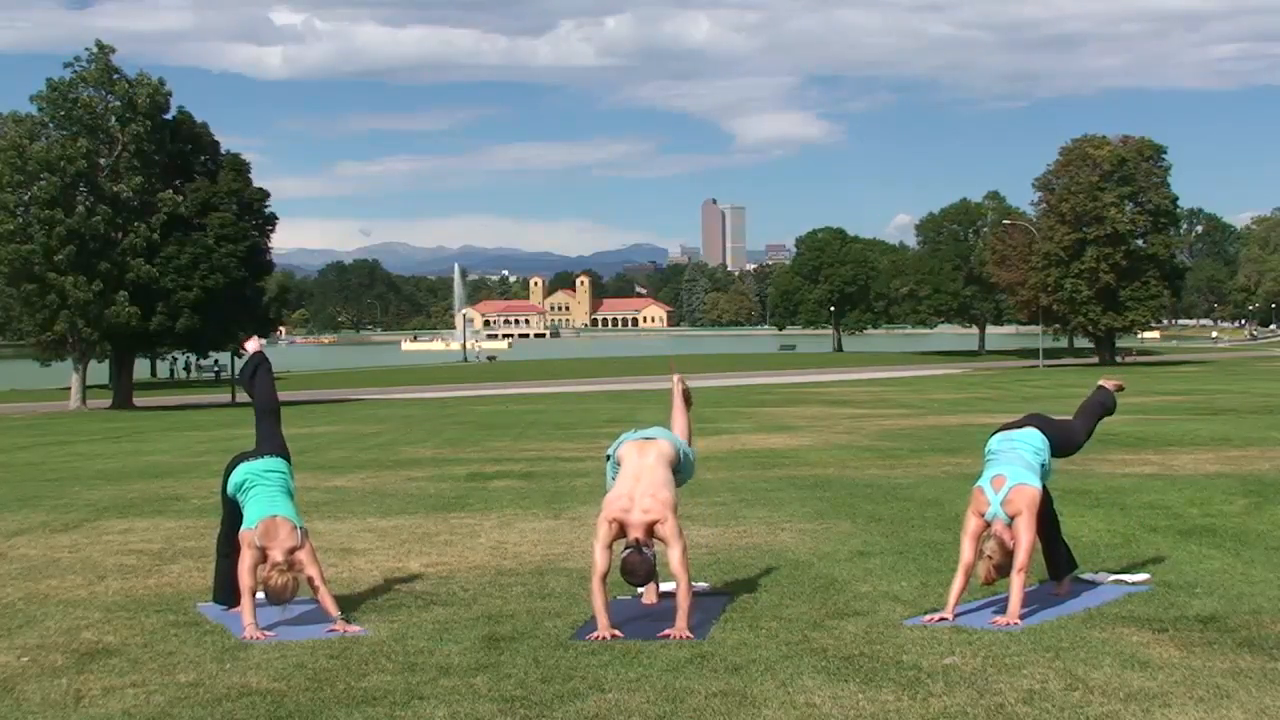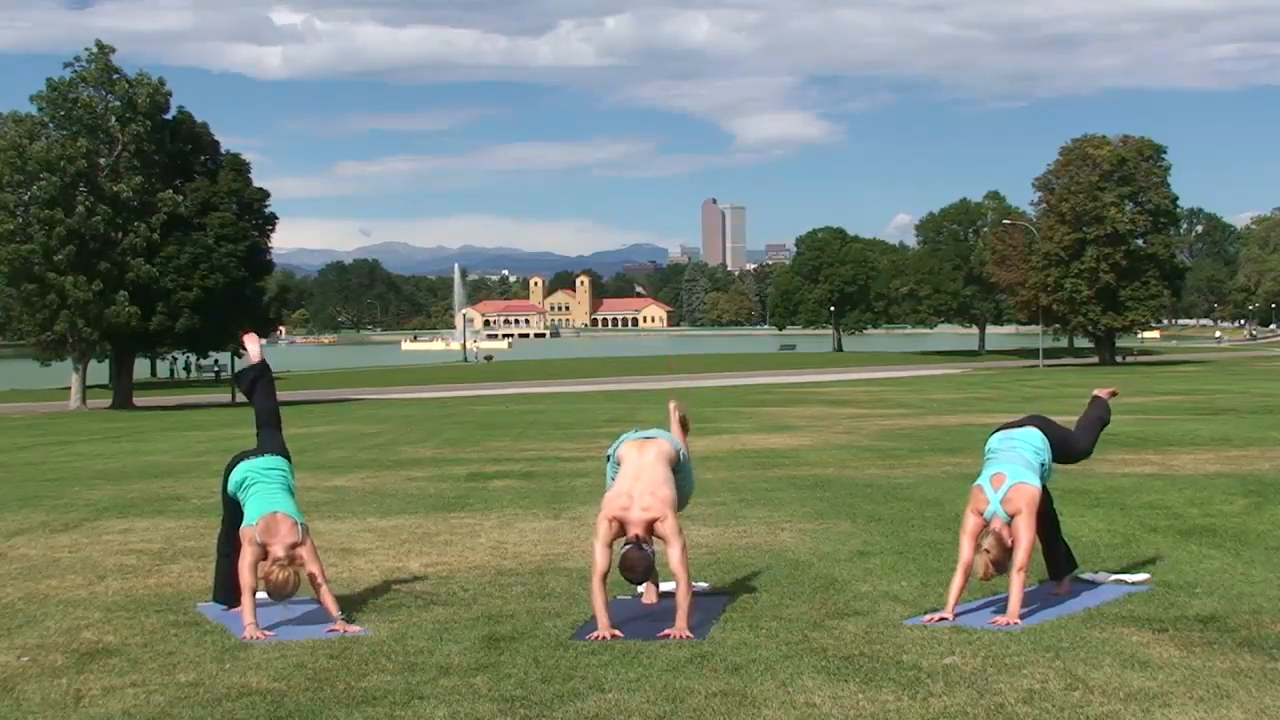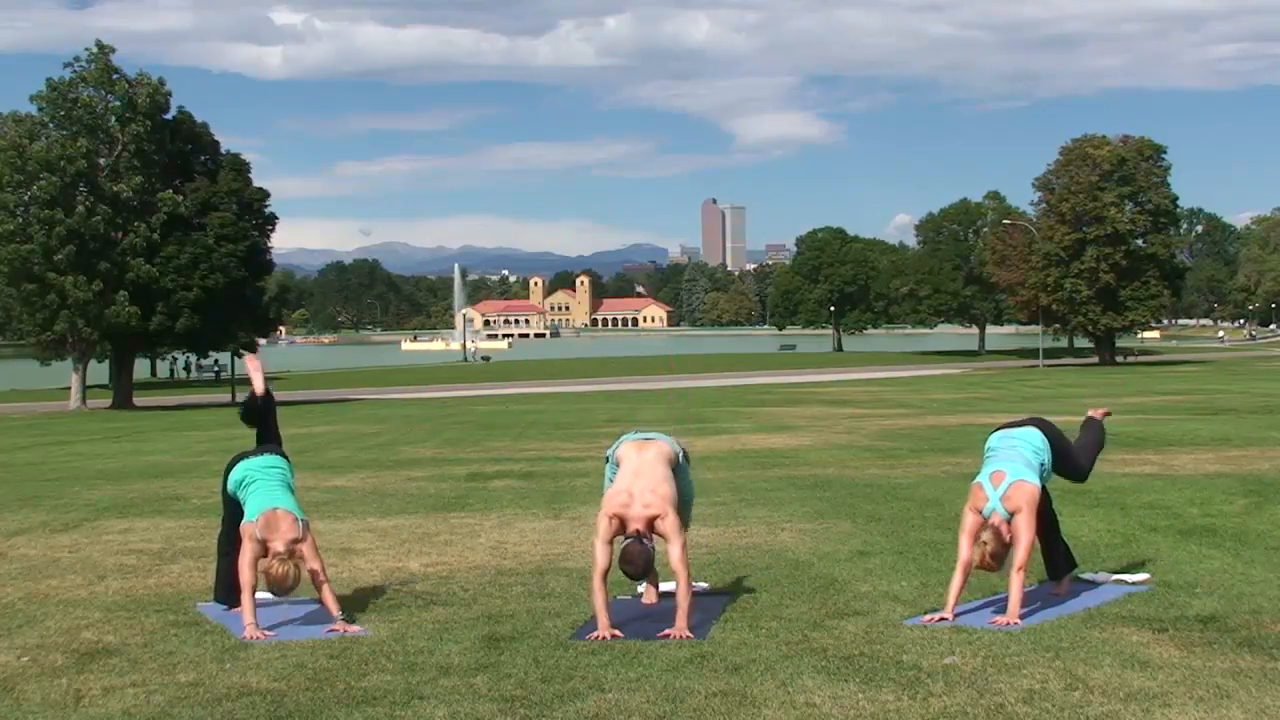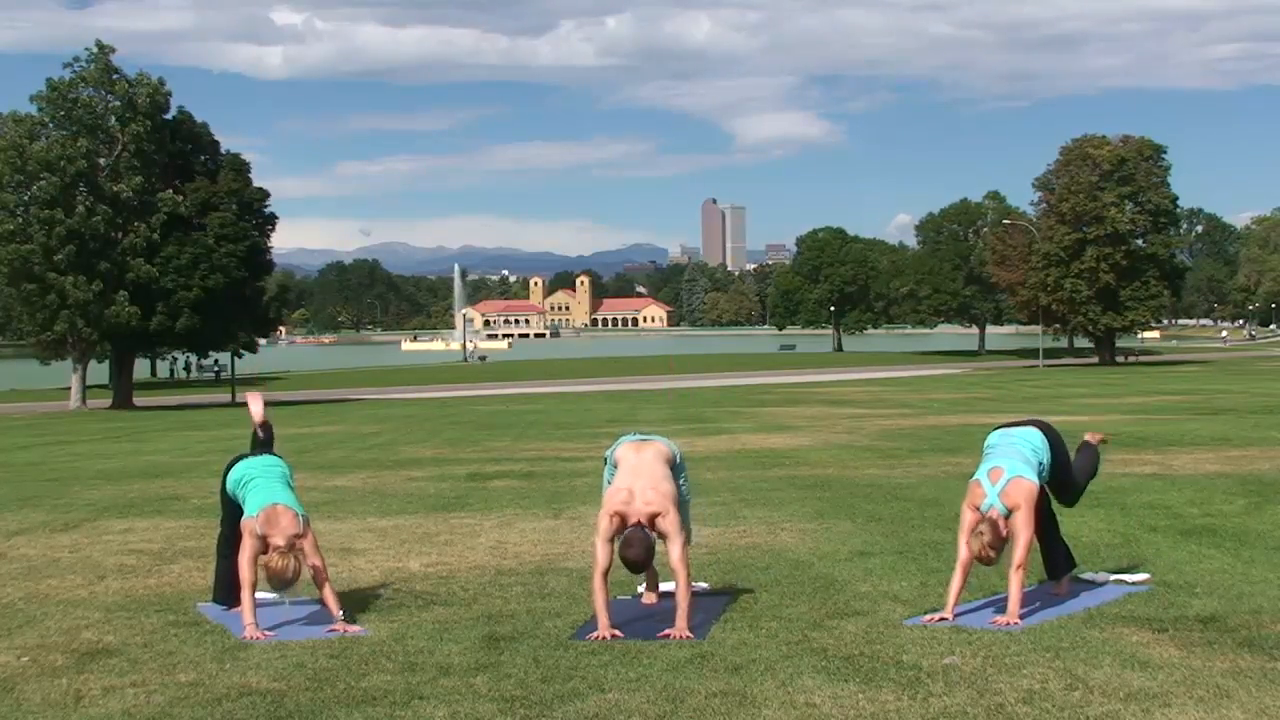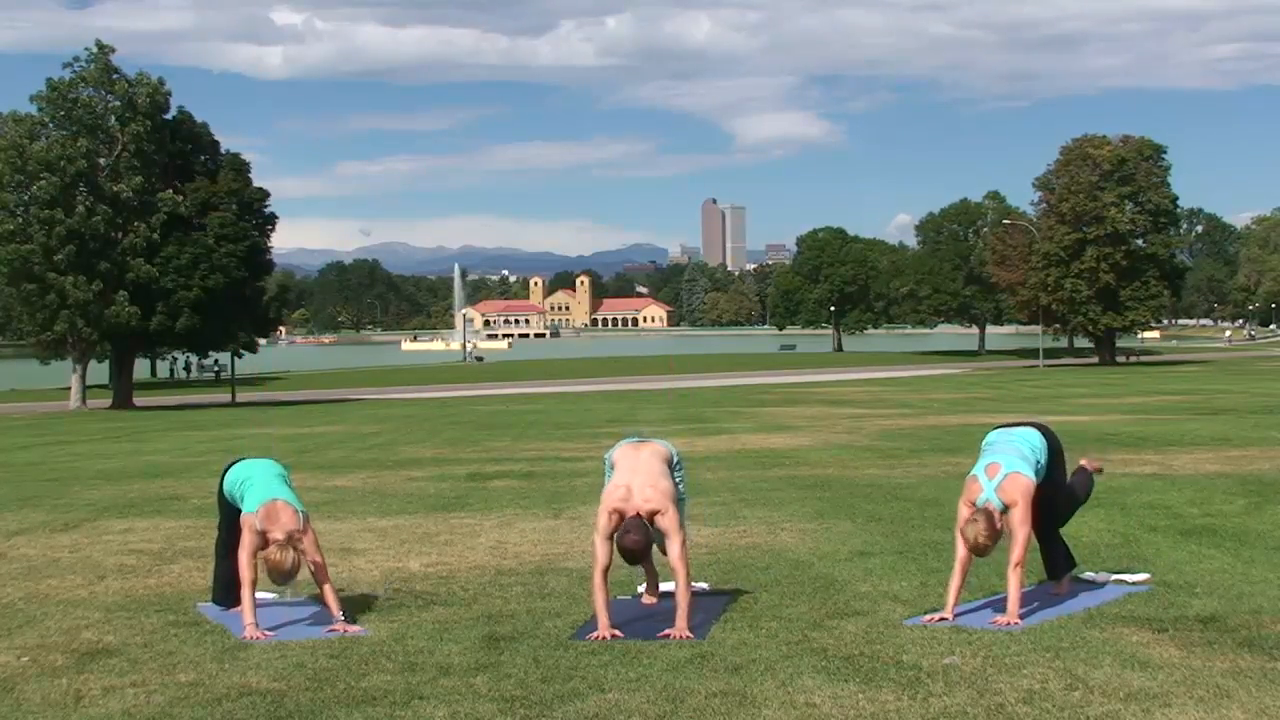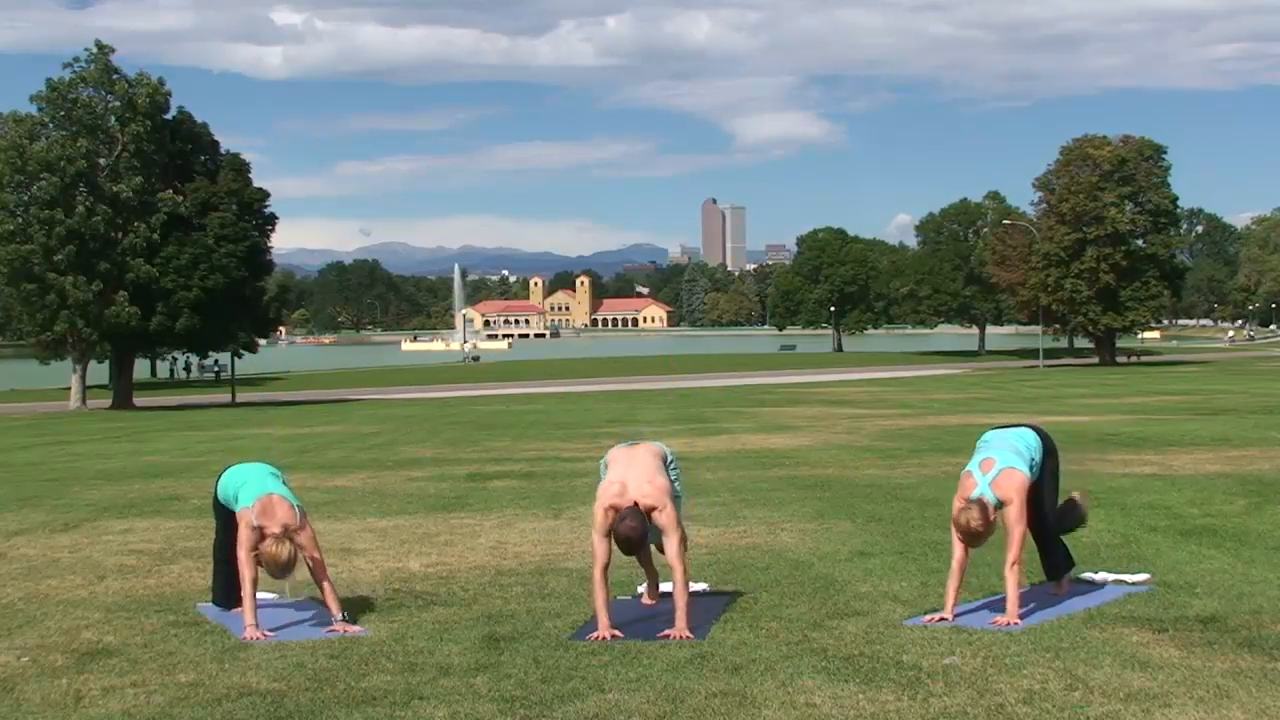
dt=0.2s
person 1, frame 1
left shoulder: (298, 542)
right shoulder: (252, 541)
left elbow: (318, 584)
right elbow: (253, 588)
left wrist: (339, 619)
right wrist: (250, 626)
left hip: (274, 466)
right hip: (242, 473)
left knee: (269, 417)
right knee: (230, 541)
left ankle: (255, 355)
right ankle: (226, 600)
person 1, frame 2
left shoulder: (300, 538)
right shoulder: (252, 538)
left elbow: (320, 581)
right elbow: (247, 587)
left wrist: (339, 618)
right wrist: (250, 626)
left hip: (276, 465)
right hip: (242, 473)
left knee: (269, 430)
right knee: (231, 540)
left ankle: (256, 361)
right ankle: (226, 600)
person 1, frame 3
left shoulder: (301, 535)
right shoulder: (253, 535)
left elbow: (320, 579)
right elbow: (247, 586)
left wrist: (339, 618)
right wrist: (250, 625)
left hip: (275, 464)
right hip: (241, 472)
left knee: (270, 443)
right knee: (232, 540)
left ankle: (259, 392)
right ankle: (228, 600)
person 1, frame 4
left shoulder: (301, 531)
right shoulder: (254, 530)
left elbow: (322, 578)
right elbow: (247, 584)
left wrist: (339, 617)
right wrist: (250, 625)
left hip: (275, 466)
right hip: (239, 472)
right knee: (232, 541)
left ankle: (260, 424)
right ankle: (227, 600)
person 1, frame 5
left shoulder: (301, 529)
right shoulder: (252, 524)
left elbow: (323, 577)
right elbow: (247, 581)
left wrist: (340, 618)
right wrist: (250, 625)
right hip: (236, 474)
right knee: (230, 543)
right ankle: (228, 599)
person 1, frame 6
left shoulder: (298, 525)
right shoulder: (250, 521)
left elbow: (321, 575)
right elbow: (247, 579)
left wrist: (339, 618)
right wrist: (250, 626)
right hip: (230, 481)
right knee: (228, 548)
right ankle: (228, 600)
person 2, frame 1
left shoulder: (664, 519)
right shoulder: (610, 519)
left elbow: (682, 578)
right elbow: (598, 577)
left wrist: (682, 625)
right wrist: (603, 625)
left hip: (666, 446)
right hip: (625, 447)
left knee: (684, 446)
left ankle: (678, 389)
right ankle: (651, 582)
person 2, frame 2
left shoulder: (664, 517)
right shoulder: (609, 519)
left elbow: (682, 577)
right elbow: (598, 577)
left wrist: (681, 625)
right wrist: (603, 625)
left hip: (666, 446)
right hip: (625, 447)
left ankle: (675, 415)
right ankle: (651, 580)
person 2, frame 3
left shoulder: (664, 516)
right shoulder: (609, 516)
left elbow: (682, 575)
right elbow: (598, 576)
left wrist: (681, 625)
right wrist: (603, 625)
left hip: (666, 448)
right hip: (623, 449)
right ankle: (651, 578)
person 2, frame 4
left shoulder: (665, 513)
right shoulder: (610, 514)
left elbow: (681, 573)
right elbow: (600, 574)
left wrist: (681, 625)
right wrist: (603, 625)
left hip: (666, 451)
left knee: (680, 539)
right ankle: (651, 578)
person 2, frame 5
left shoulder: (664, 511)
right shoulder: (609, 511)
left elbow: (680, 571)
right elbow: (600, 572)
left wrist: (681, 625)
right wrist: (603, 625)
left hip: (664, 453)
left knee: (668, 543)
right ankle: (651, 578)
person 2, frame 6
left shoulder: (661, 505)
right shoulder: (605, 507)
left elbow: (678, 567)
right elbow: (599, 570)
left wrist: (681, 625)
right wrist: (603, 625)
left knee: (666, 542)
right knee: (634, 541)
right ankle: (651, 578)
person 3, frame 1
left shoulder: (1022, 506)
right shoulder: (977, 509)
left elbow: (1019, 568)
right elbow: (964, 564)
left wrist: (1013, 614)
right wrist: (948, 610)
left hip: (1038, 437)
right hip: (1002, 440)
left knee: (1081, 426)
right knee: (1043, 518)
left ankle: (1105, 391)
right ankle: (1062, 574)
person 3, frame 2
left shoulder: (1021, 505)
right shoulder: (976, 508)
left elbow: (1020, 567)
right elbow: (963, 563)
left wrist: (1012, 614)
right wrist: (948, 609)
left hip: (1039, 437)
right hip: (1001, 439)
left knee: (1082, 445)
right knee: (1043, 517)
left ankle: (1100, 400)
right ankle: (1062, 574)
person 3, frame 3
left shoulder: (1021, 502)
right shoulder: (975, 506)
left elbow: (1019, 567)
right elbow: (962, 562)
left wrist: (1012, 613)
right wrist: (948, 609)
left hip: (1040, 437)
left knee: (1079, 470)
right knee: (1043, 517)
left ankle: (1094, 421)
right ankle: (1062, 574)
person 3, frame 4
left shoulder: (1019, 499)
right shoulder: (973, 502)
left elbow: (1018, 565)
right elbow: (962, 561)
left wrist: (1012, 613)
right wrist: (948, 610)
left hip: (1040, 439)
left knee: (1069, 495)
right knee: (1041, 518)
left ankle: (1089, 445)
right ankle: (1061, 573)
person 3, frame 5
left shoulder: (1015, 495)
right shoulder: (969, 499)
left elbow: (1016, 563)
right elbow: (961, 560)
left wrist: (1012, 613)
right wrist: (948, 609)
left hip: (1038, 440)
left knee: (1059, 515)
right knee: (1041, 520)
left ankle: (1085, 472)
right ankle: (1061, 574)
person 3, frame 6
left shoulder: (1010, 492)
right shoulder: (963, 497)
left elbow: (1012, 560)
right elbow: (958, 559)
left wrist: (1012, 613)
right wrist: (947, 610)
left hip: (1034, 443)
left knee: (1048, 525)
right knee: (1037, 524)
left ankle: (1075, 507)
right ankle: (1061, 573)
